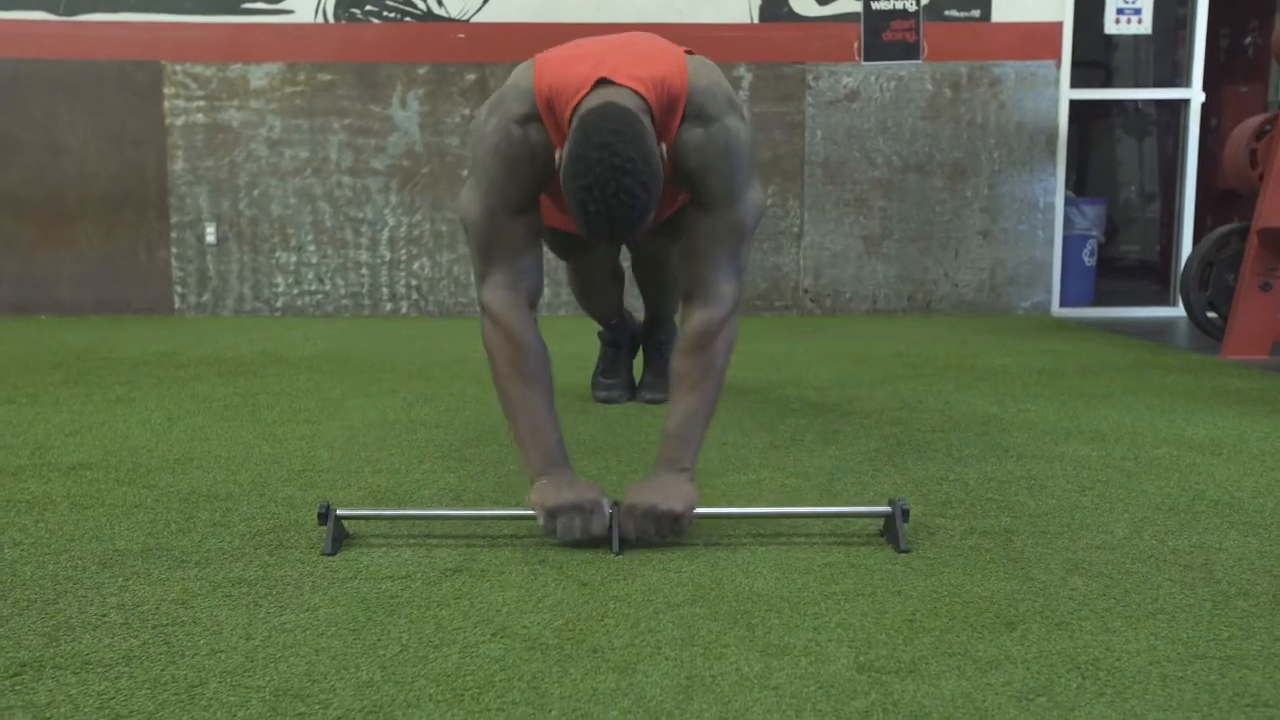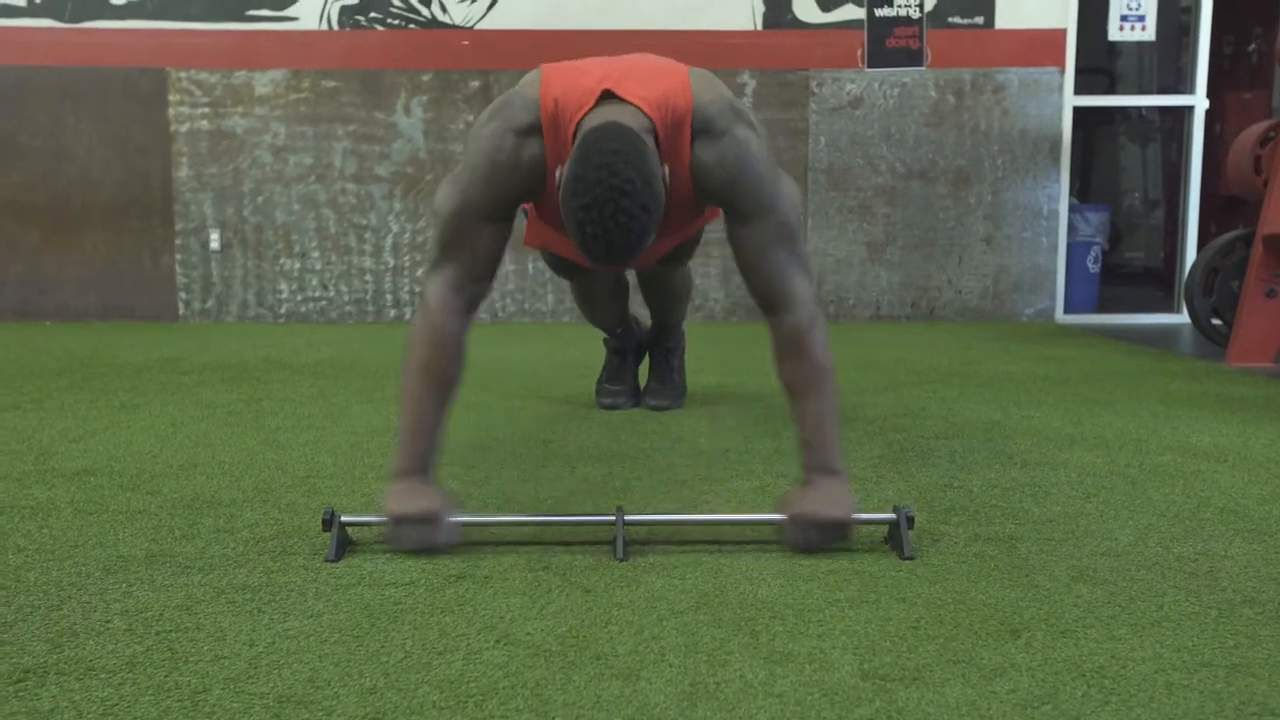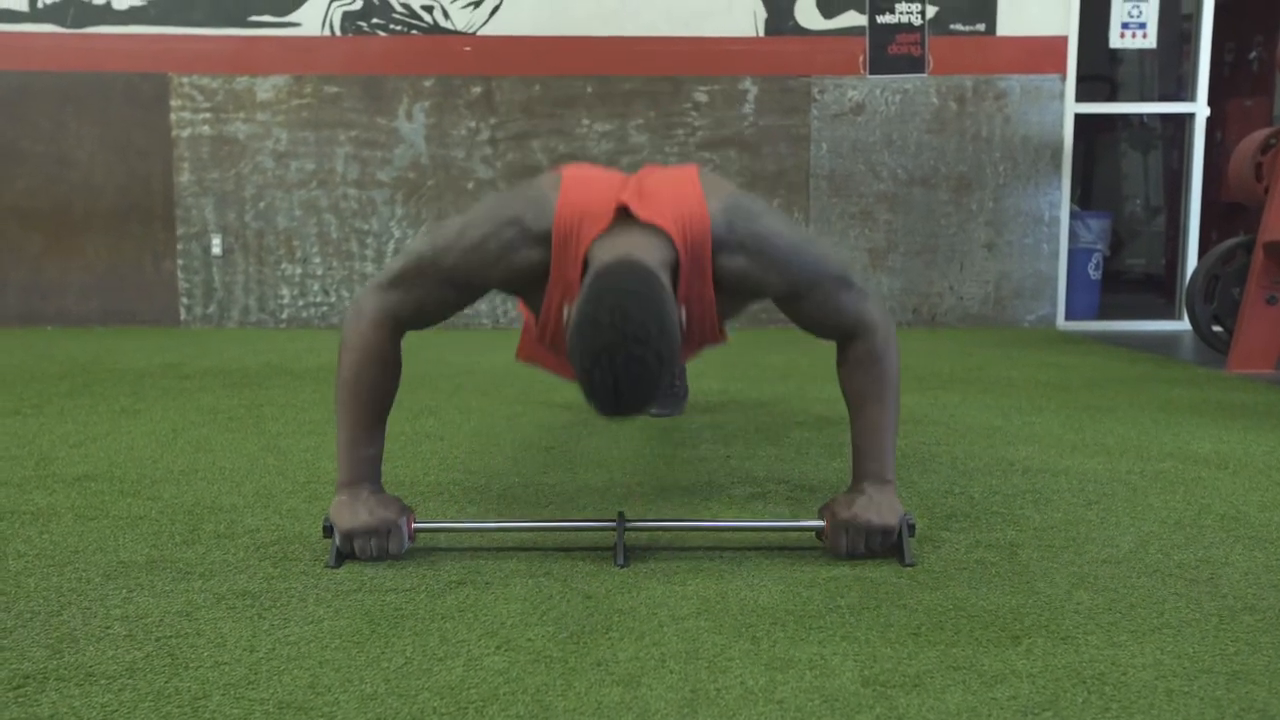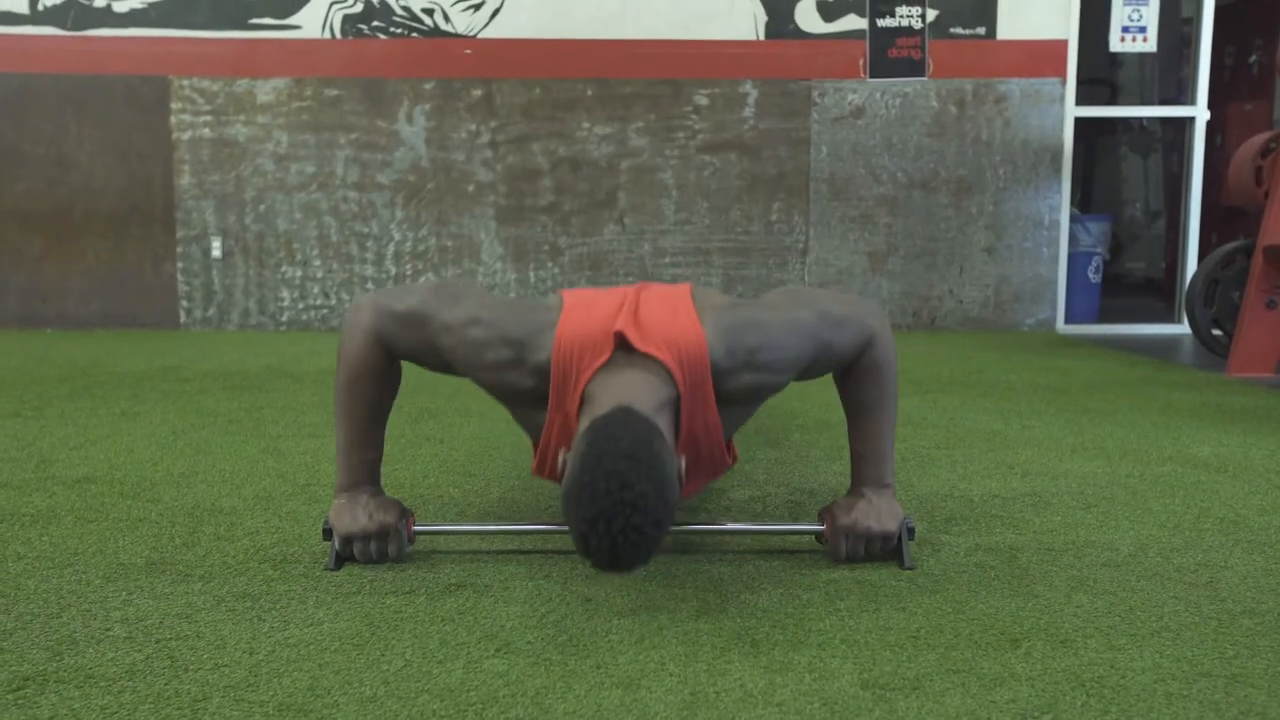
dt=0.3s
person 1, frame 1
left shoulder: (710, 125)
right shoulder: (513, 127)
left elbow: (712, 300)
right elbow: (504, 300)
left wrist: (677, 470)
right wrist: (548, 473)
left ankle: (659, 332)
right ankle: (616, 333)
person 1, frame 2
left shoulder: (721, 142)
right shoulder: (512, 141)
left elbow: (788, 302)
right elbow: (447, 300)
left wrist: (824, 471)
right wrist: (411, 473)
left ankle: (667, 346)
right ankle: (620, 343)
person 1, frame 3
left shoulder: (738, 246)
right shoulder: (517, 238)
left elbow: (867, 327)
right elbow: (374, 314)
left wrist: (876, 483)
right wrist: (356, 485)
left hip: (681, 281)
right hip: (571, 283)
left ankle: (672, 364)
person 1, frame 4
left shoulder: (728, 357)
right shoulder: (526, 358)
left elbow: (869, 329)
right elbow: (368, 318)
left wrist: (875, 487)
right wrist: (354, 488)
